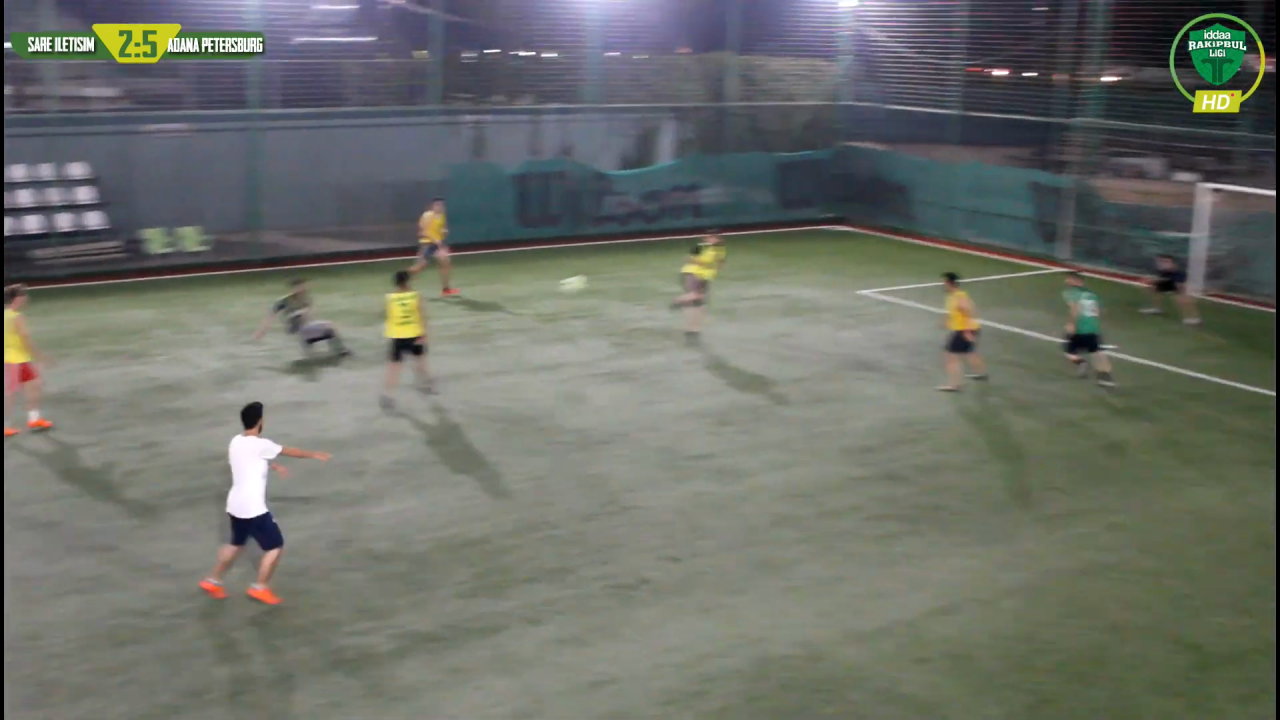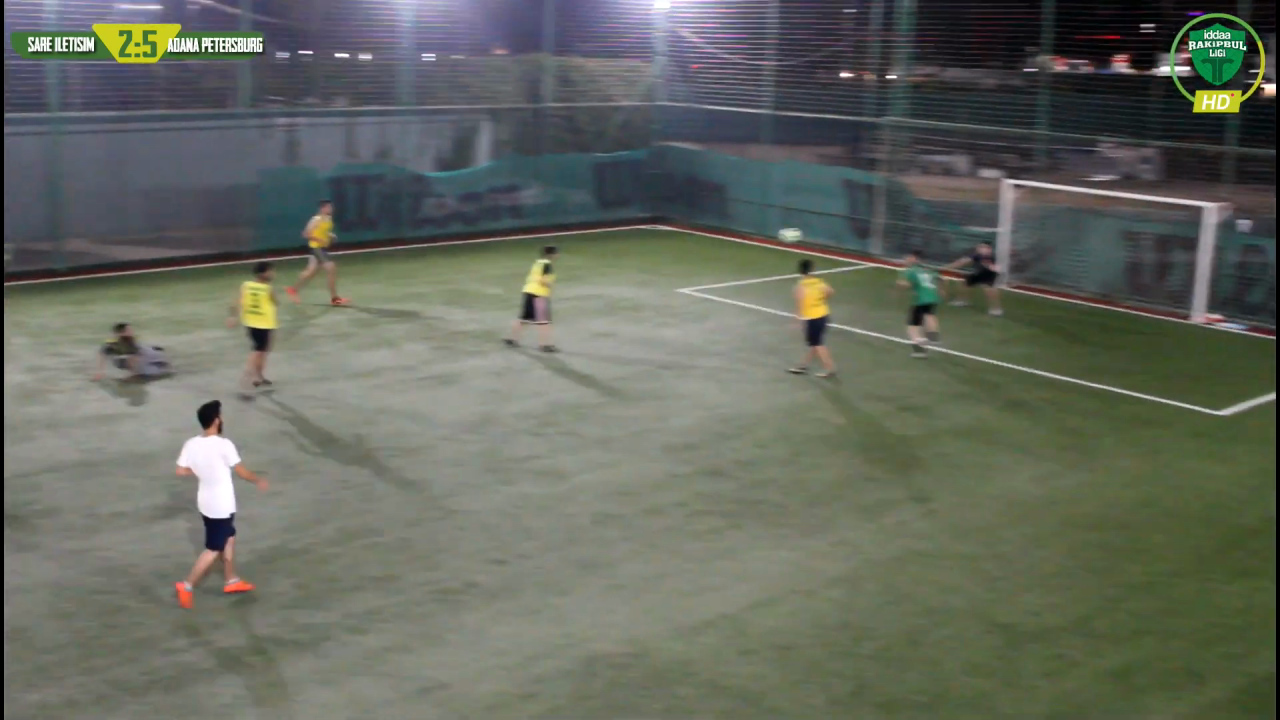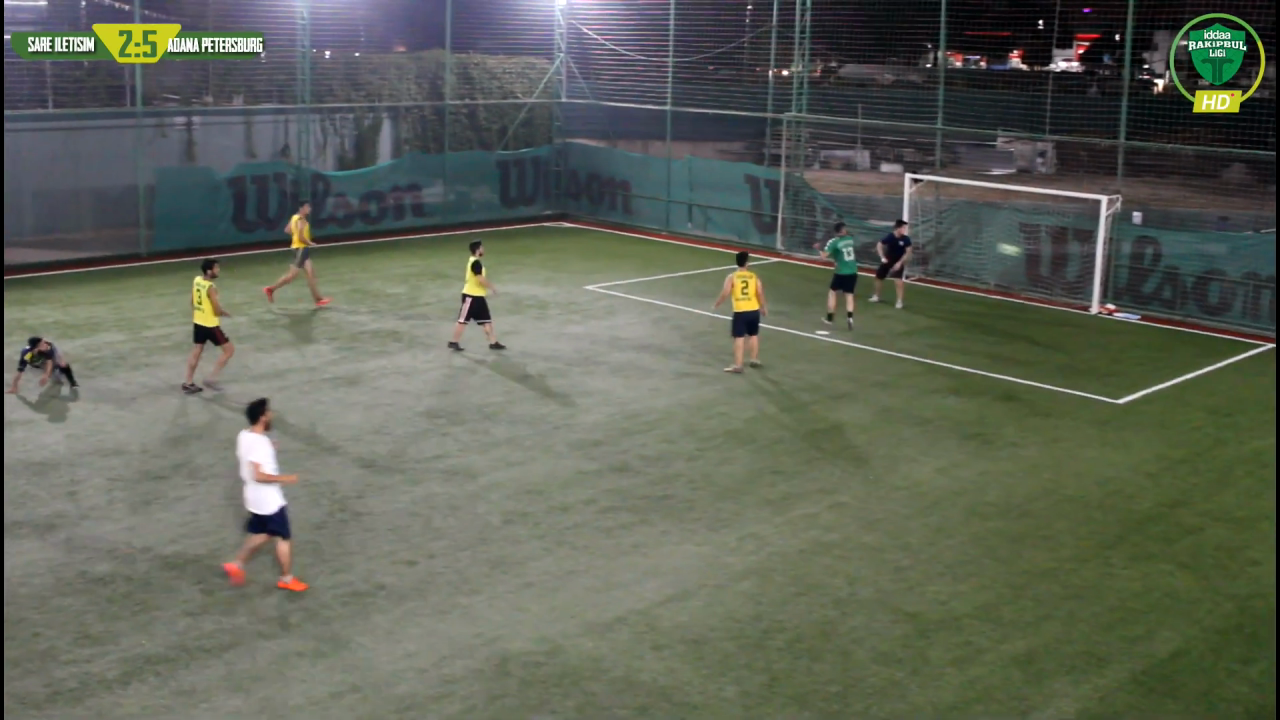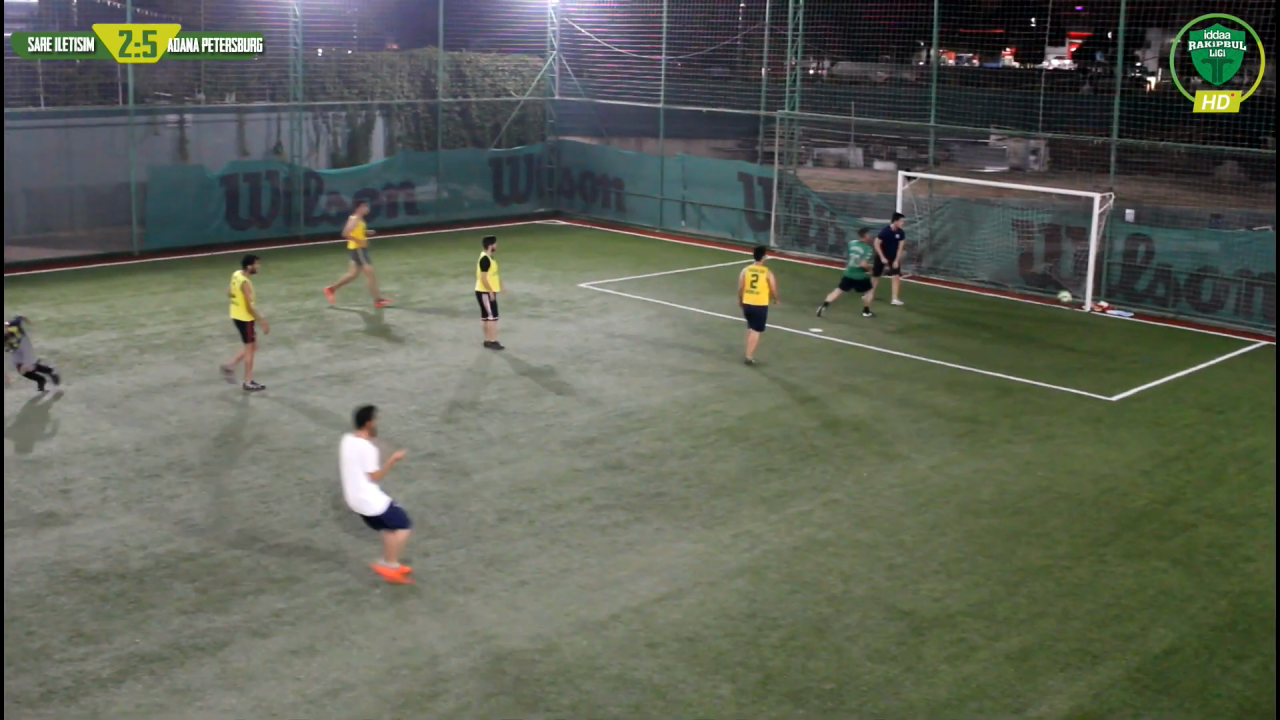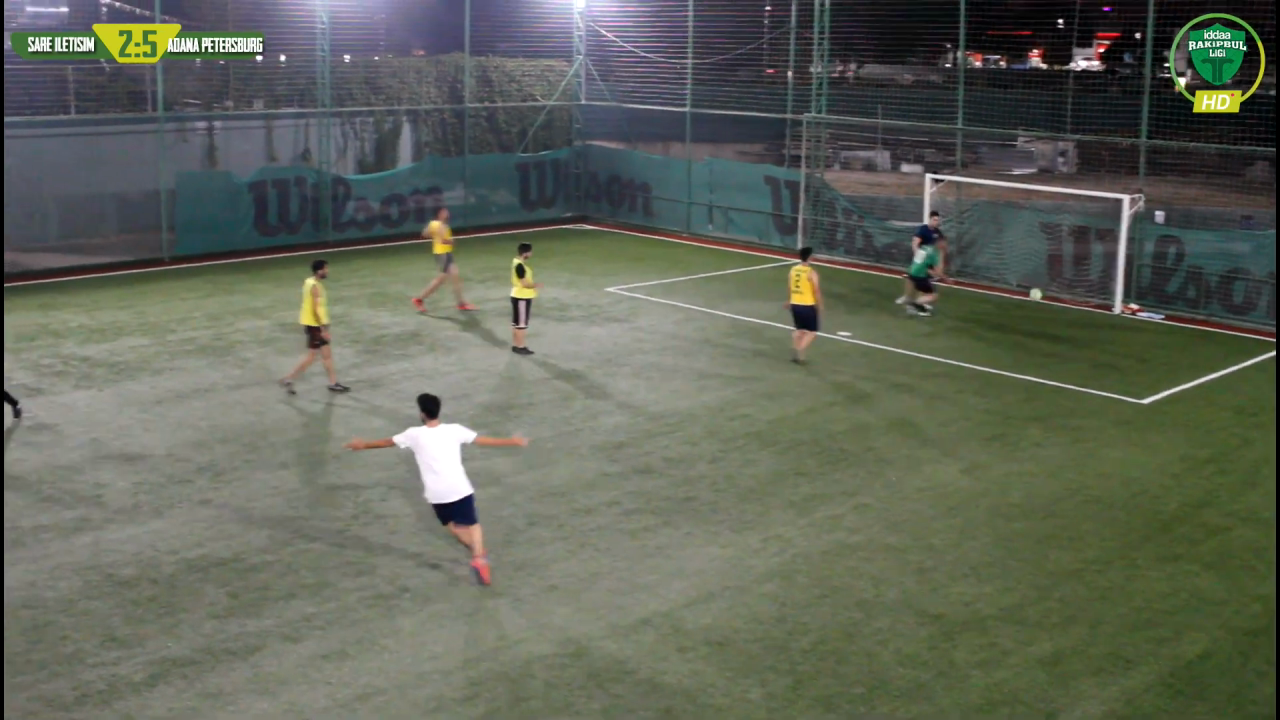
dt=0.4s
person 1, frame 1
left shoulder: (236, 442)
right shoulder: (260, 445)
right elbow: (288, 451)
left wrist: (272, 466)
right wrist: (314, 455)
left hip: (236, 504)
right hip: (253, 508)
left knee: (235, 544)
right knee: (275, 546)
left ankle: (212, 582)
right ankle: (259, 588)
person 1, frame 2
left shoulder: (191, 444)
right shoulder: (223, 445)
left elbow: (181, 471)
right elbow: (241, 471)
right wrist: (258, 481)
left hip: (206, 502)
right hip: (221, 506)
left knee: (228, 539)
right knee: (214, 550)
left ankle: (232, 581)
right ankle: (186, 586)
person 1, frame 3
left shoulder: (244, 435)
right shoulder: (260, 442)
right elbow: (257, 475)
left wrist: (269, 449)
right wrist: (284, 479)
left hip: (255, 499)
right hip: (269, 500)
left knee: (261, 533)
right knee: (283, 538)
left ankle: (235, 564)
right ankle: (286, 579)
person 1, frame 4
left shoulder: (347, 440)
right shoulder: (367, 448)
right elbow: (375, 478)
right wrist: (393, 459)
left hip: (355, 499)
right hip: (371, 501)
left knee: (387, 528)
right knee: (404, 526)
left ankle: (391, 564)
right ankle: (390, 565)
person 1, frame 5
left shoulder: (414, 434)
right shoulder: (454, 430)
left elbow: (388, 442)
right elbow: (482, 440)
left wrist: (364, 445)
right wrist: (511, 442)
left hip: (435, 492)
right hip: (459, 488)
left knee: (449, 522)
right knee: (472, 524)
left ankle: (478, 554)
right ankle: (480, 560)
